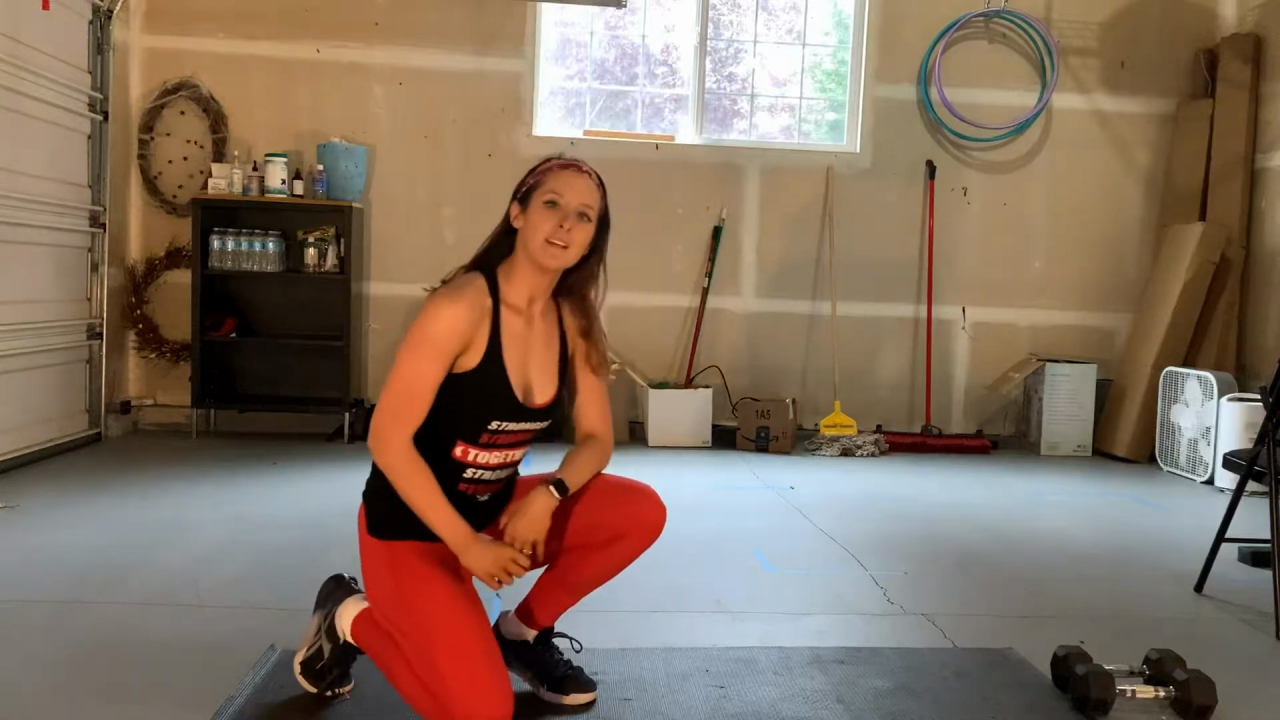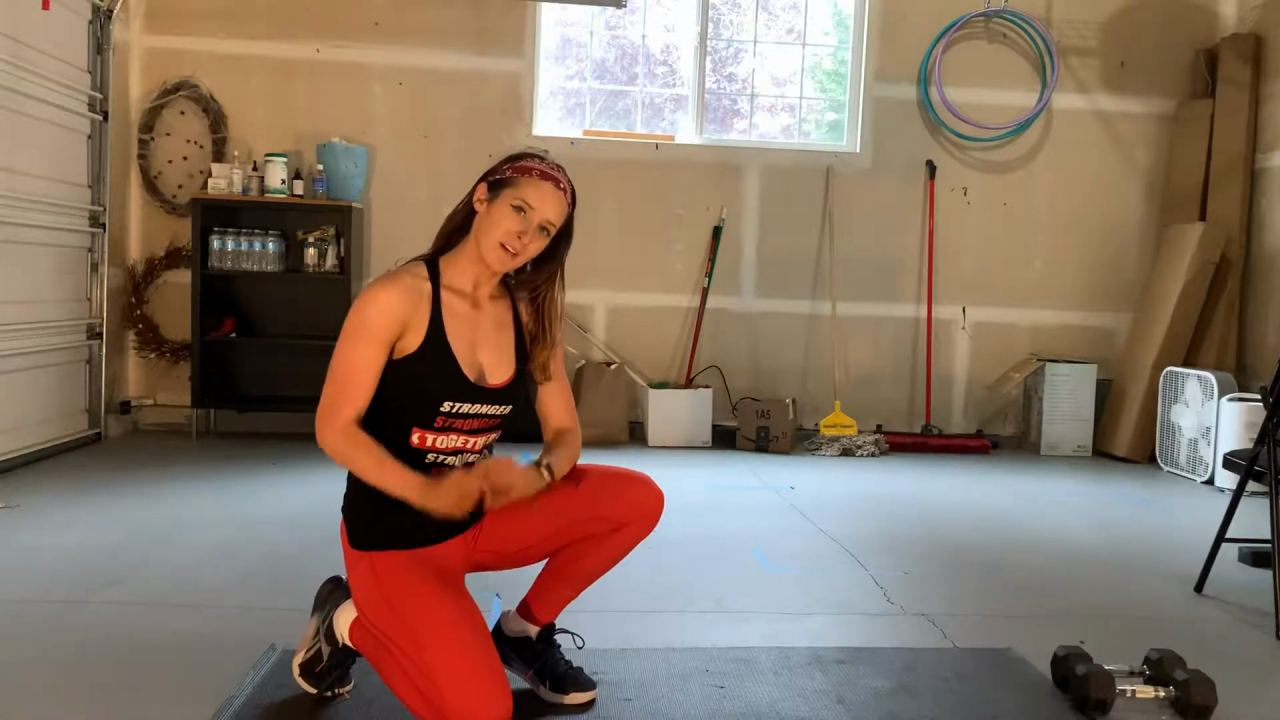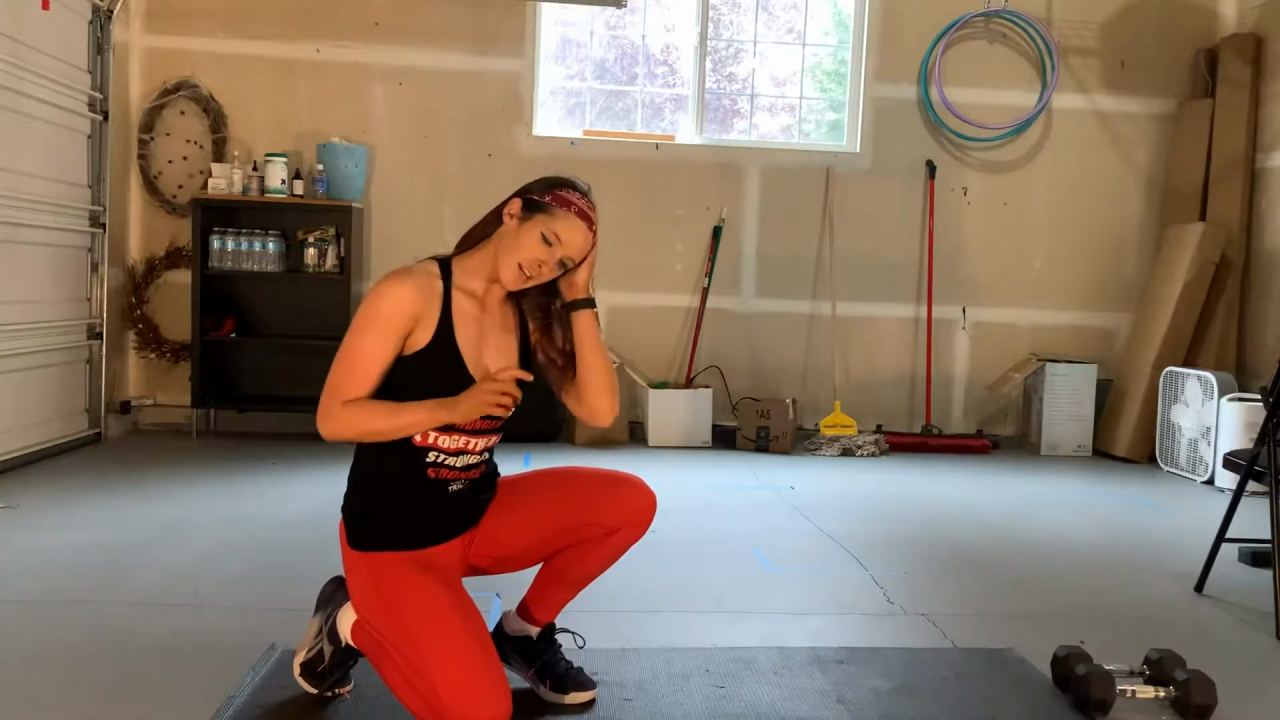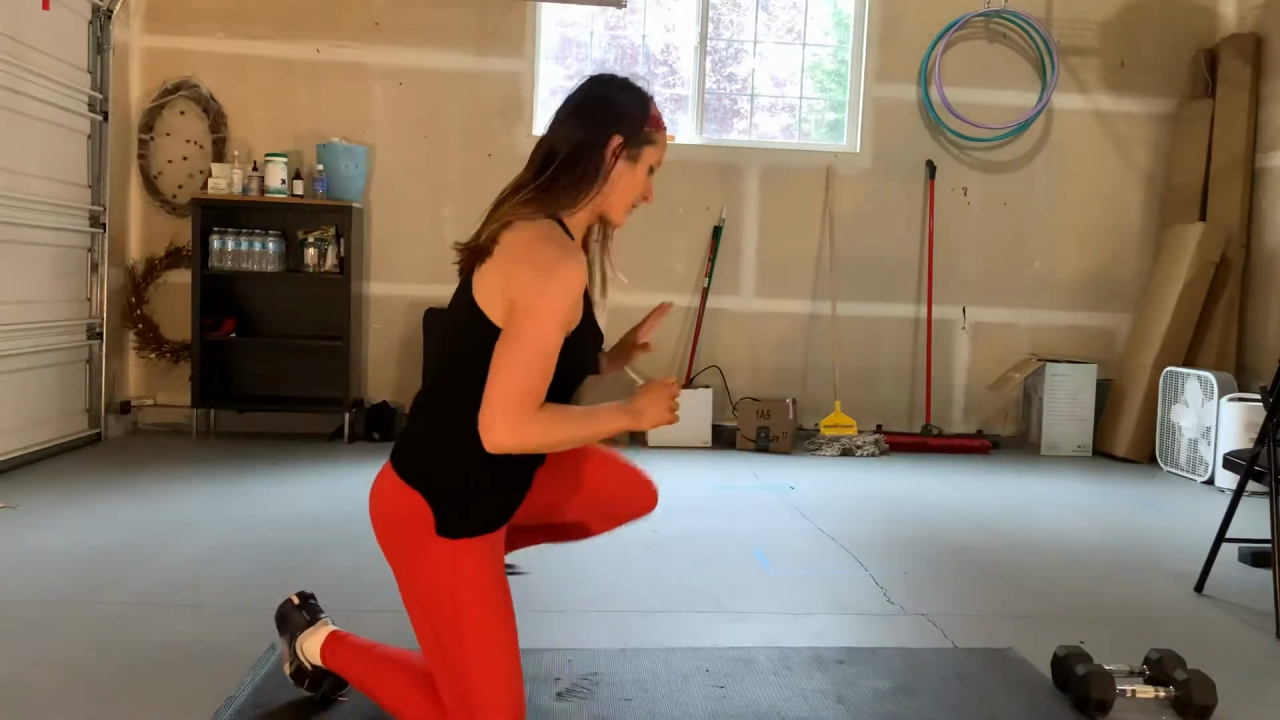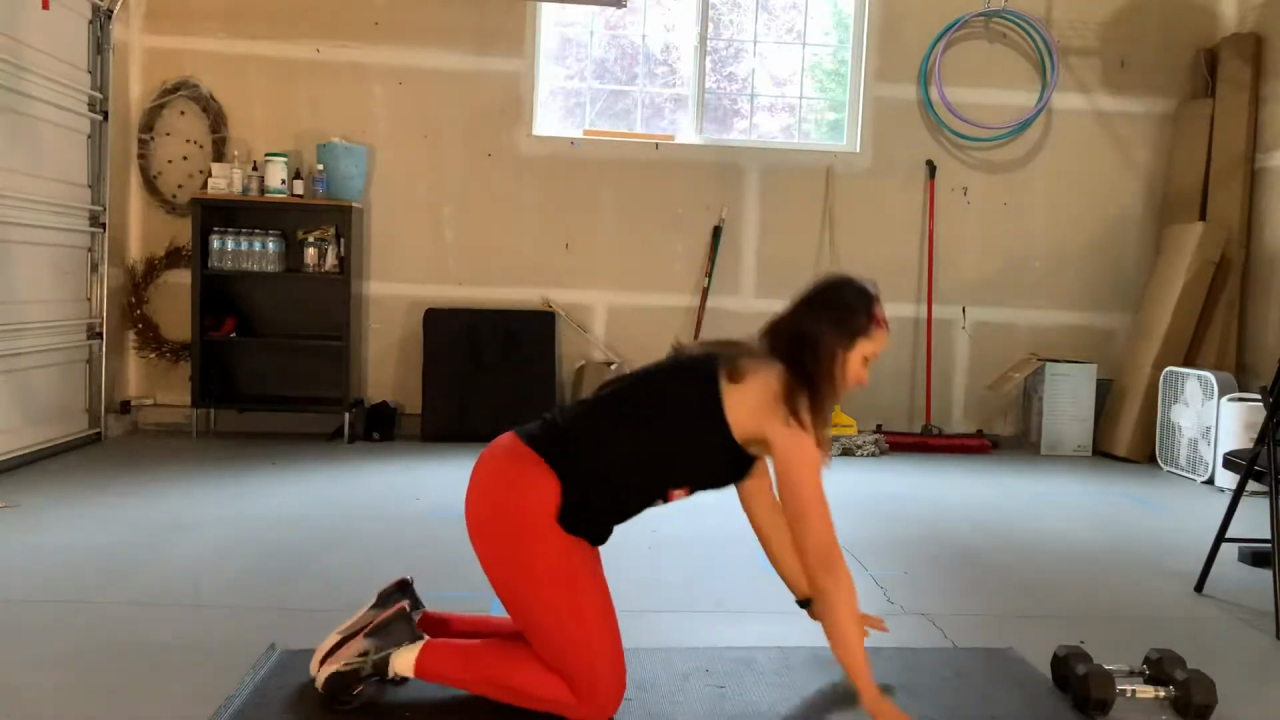
dt=1s
person 1, frame 1
left shoulder: (573, 323)
right shoulder: (461, 308)
left elbow: (596, 436)
right elbow: (390, 439)
left wrist: (548, 498)
right wrist: (464, 542)
left hip: (500, 510)
right hip: (411, 527)
left knee: (642, 512)
left ankle: (524, 632)
right ankle: (352, 620)
person 1, frame 2
left shoulder: (530, 312)
right shoulder: (397, 296)
left elbow: (570, 437)
right elbow: (334, 429)
left wrist: (537, 475)
right wrist: (425, 493)
left hip: (482, 513)
right hip: (394, 532)
left knee: (637, 501)
left ankle: (524, 631)
right ankle: (349, 623)
person 1, frame 3
left shoulder: (533, 316)
right shoulder: (411, 292)
left elbow: (600, 412)
right elbow: (334, 417)
left wrist: (579, 299)
right wrist: (455, 407)
left hip: (479, 515)
right hip: (393, 539)
left knee: (630, 502)
left ankle: (524, 631)
right ankle: (352, 625)
person 1, frame 4
left shoulder: (546, 235)
right shoulder: (549, 257)
right elbow: (504, 426)
left wrist: (611, 357)
right wrist: (627, 414)
left hip: (492, 479)
right hip: (440, 507)
left knee: (634, 496)
right ankle: (317, 639)
person 1, frame 5
left shoulder: (749, 381)
right shoulder: (781, 401)
left elbow: (768, 514)
right elbow: (823, 562)
left wrist: (820, 609)
left hip: (523, 483)
right hip: (530, 500)
left knee: (562, 644)
left ankle: (410, 621)
right ankle: (406, 655)
